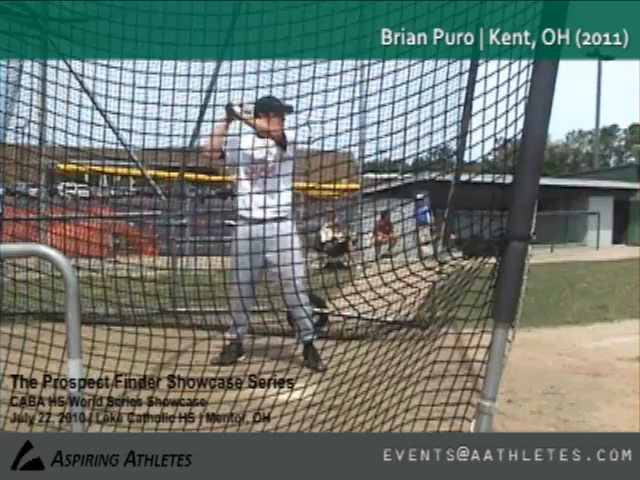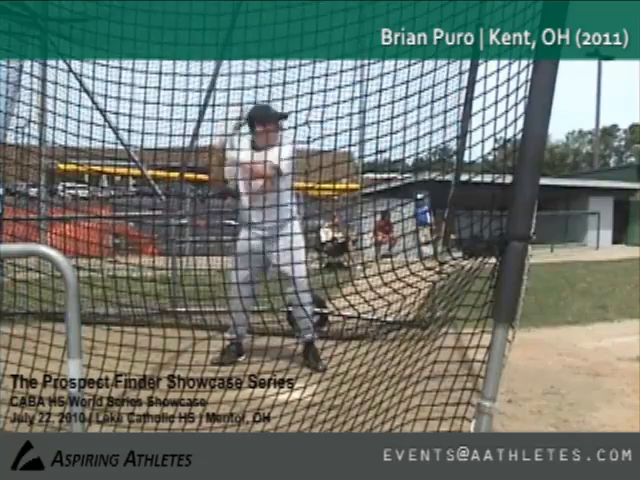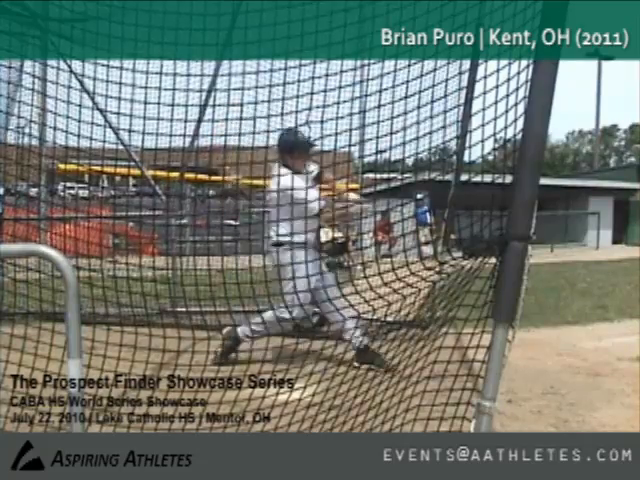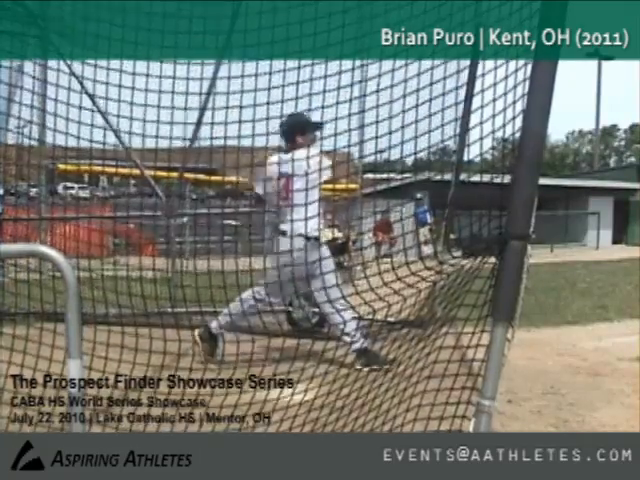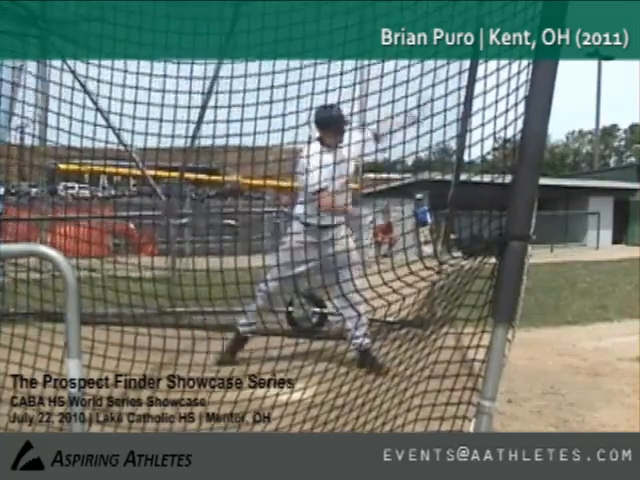
dt=0.5s
person 1, frame 1
left shoulder: (287, 141)
right shoulder: (241, 143)
left elbow: (274, 133)
right elbow: (213, 150)
left wrist: (242, 116)
right wrist: (227, 120)
left hip: (280, 225)
right hip: (247, 226)
left knee: (294, 285)
right knee: (242, 287)
left ankle: (308, 345)
right ankle: (235, 342)
person 1, frame 2
left shoulder: (285, 149)
right shoulder: (237, 150)
left elbow: (267, 173)
left wrist: (240, 166)
right wrist: (226, 165)
left hip: (285, 228)
right hip: (251, 231)
left knee: (298, 284)
right knee: (240, 285)
left ankle: (309, 345)
right ankle: (235, 342)
person 1, frame 3
right shoulder: (287, 182)
left elbow: (319, 177)
right elbow: (320, 213)
left hip: (308, 246)
right hip: (290, 250)
left knee: (331, 295)
right knee: (295, 311)
left ankle: (360, 347)
right ankle: (237, 336)
person 1, frame 4
left shoulder: (272, 163)
right shoulder: (312, 159)
left elbow: (263, 199)
right elbow: (332, 170)
left hip: (310, 241)
right hip: (298, 242)
left knee: (332, 293)
right knee: (265, 294)
left ankle: (361, 348)
right ankle: (211, 331)
person 1, frame 5
left shoulder: (341, 147)
right shoulder: (312, 157)
right elbow: (323, 203)
right wrist: (355, 211)
left hip: (337, 232)
right hip: (305, 231)
left knee: (348, 290)
right knee: (272, 285)
left ankle: (363, 349)
right ankle: (242, 334)
